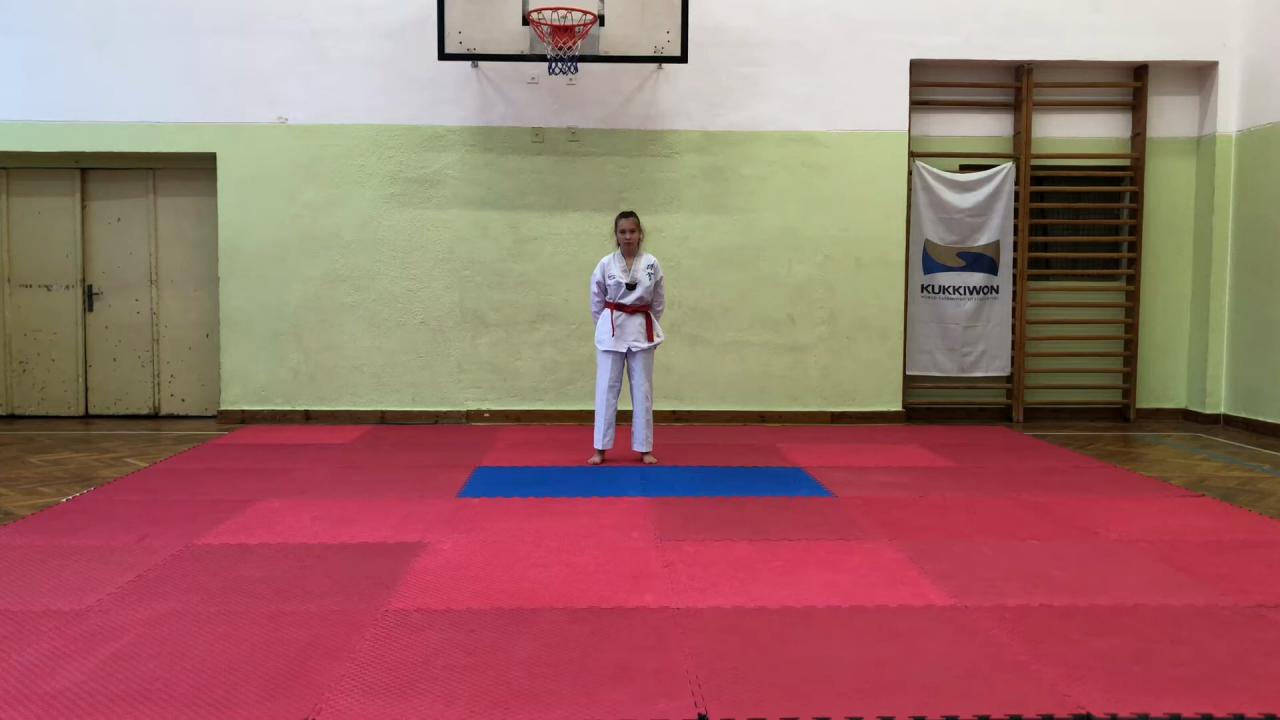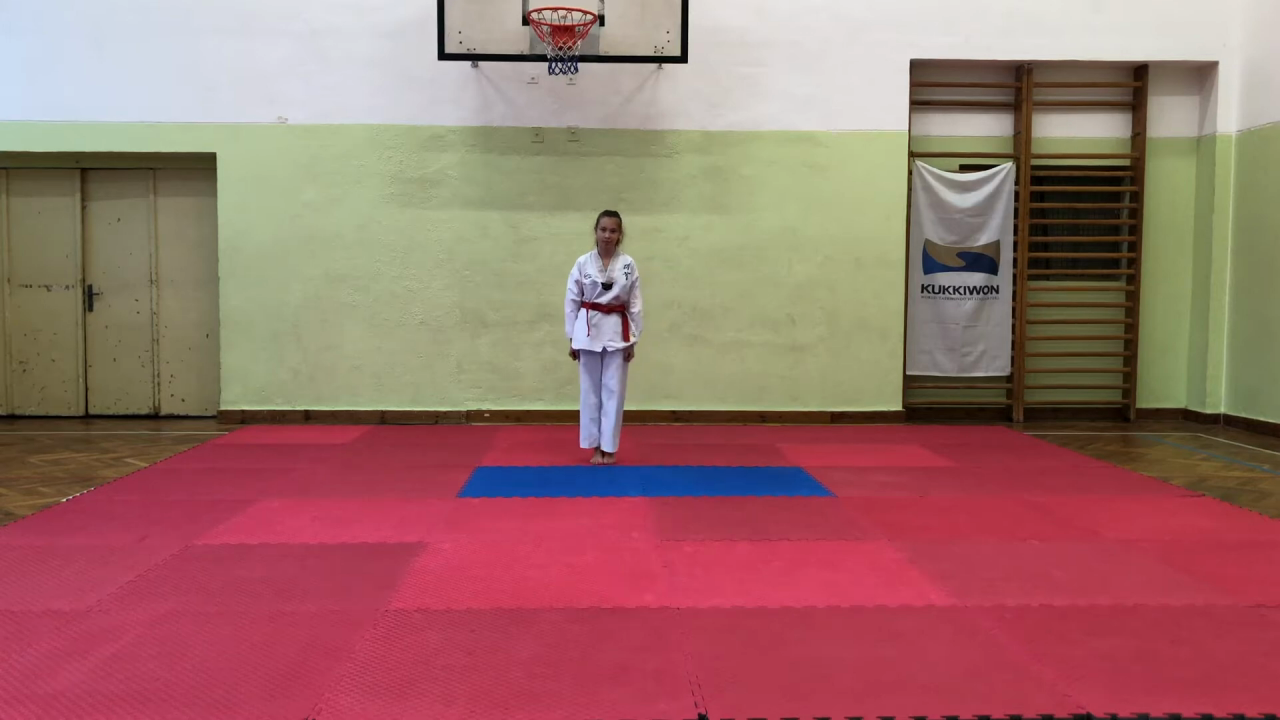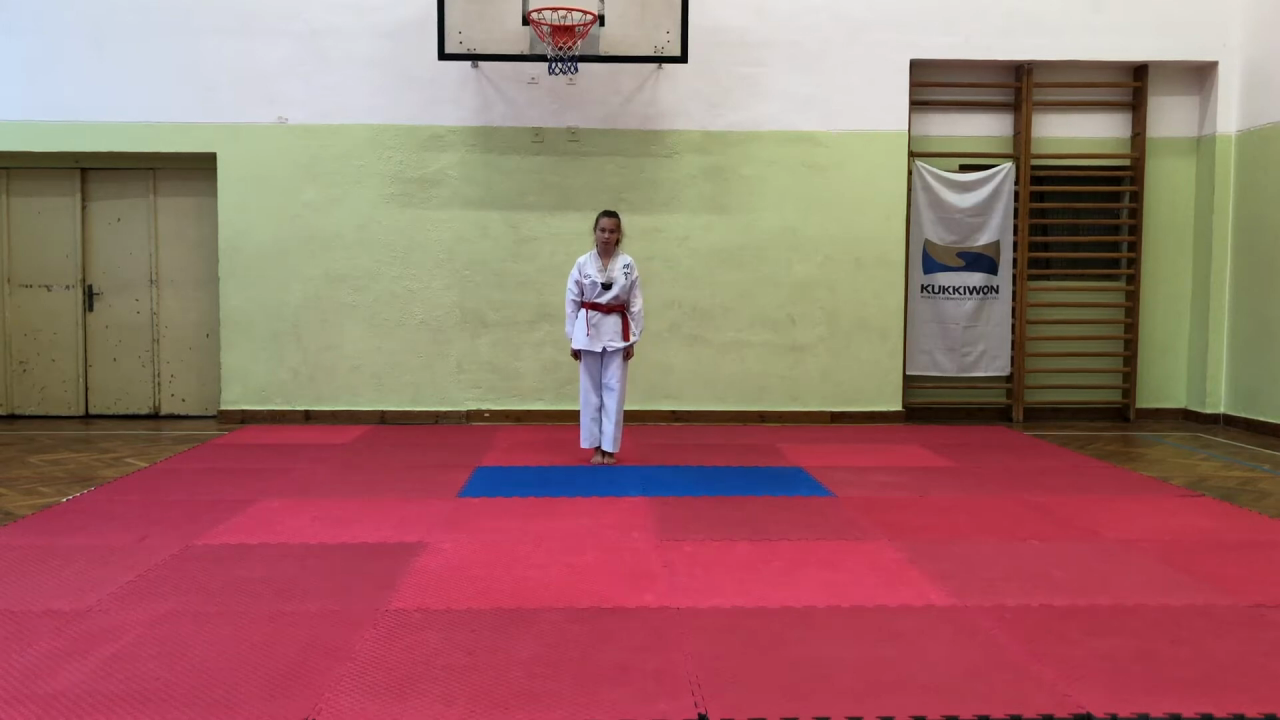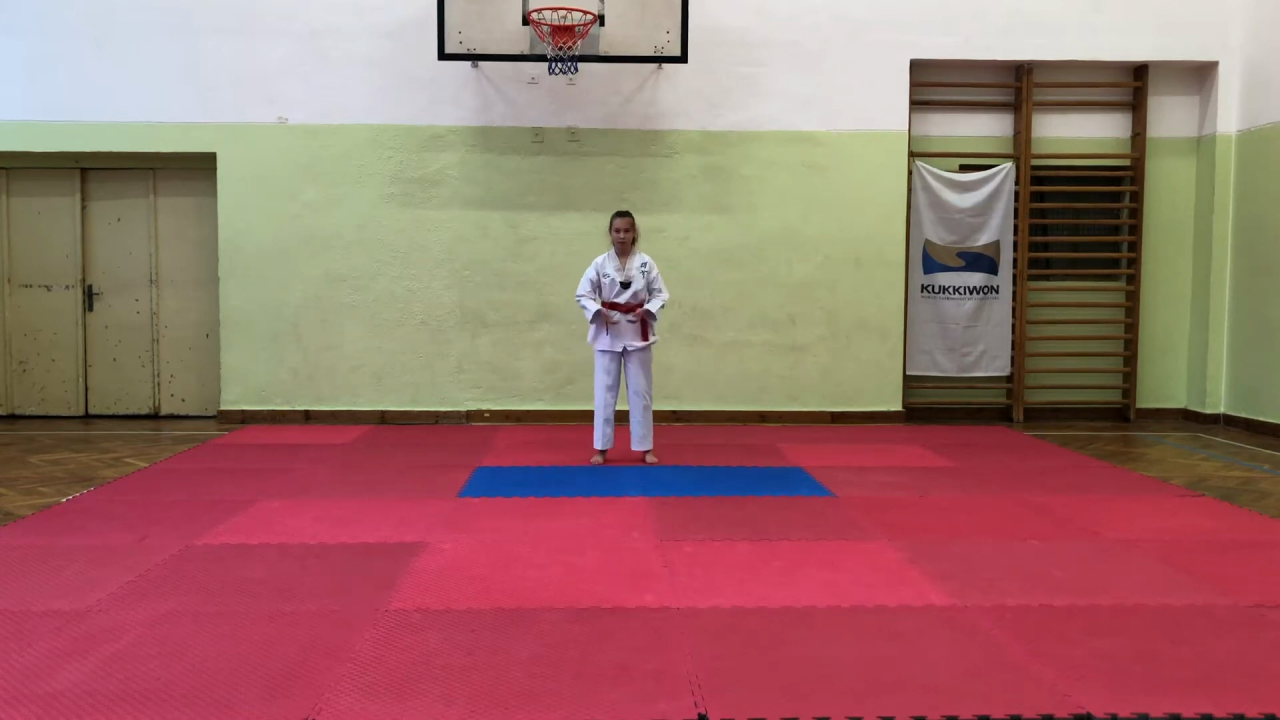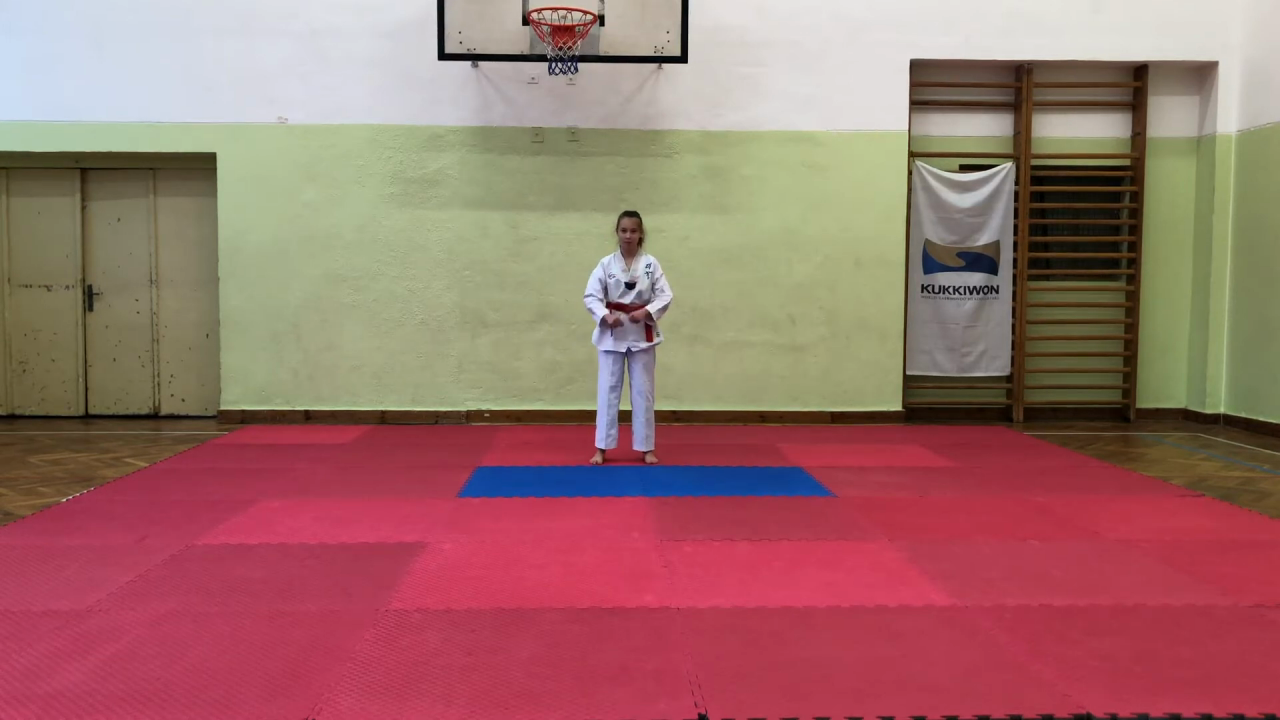
dt=1s
person 1, frame 1
left shoulder: (652, 264)
right shoulder: (606, 264)
left elbow: (658, 303)
right elbow: (597, 302)
left wrist: (648, 329)
right wrist: (607, 327)
left hip: (641, 330)
right hip: (612, 329)
left knee: (642, 389)
right knee: (607, 387)
left ankle: (644, 448)
right ankle: (601, 448)
person 1, frame 2
left shoulder: (628, 264)
right shoulder: (583, 263)
left elbow: (635, 304)
right elbow: (572, 302)
left wrist: (633, 341)
right wrist: (572, 338)
left hip: (617, 331)
right hip: (589, 330)
left knee: (614, 390)
right knee: (591, 389)
left ankle: (609, 448)
right ankle: (596, 446)
person 1, frame 3
left shoulder: (627, 264)
right shoulder: (582, 263)
left elbow: (635, 304)
right elbow: (572, 302)
left wrist: (632, 340)
right wrist: (573, 339)
left hip: (616, 331)
right hip: (589, 330)
left knee: (614, 389)
right knee: (591, 390)
left ankle: (609, 448)
right ankle: (596, 446)
person 1, frame 4
left shoulder: (646, 263)
right shoulder: (600, 263)
left elbow: (661, 294)
right elbow: (583, 295)
left wrist: (646, 312)
right wrist: (600, 313)
left hip: (638, 332)
right hip: (607, 332)
left knee: (640, 390)
right knee: (605, 390)
left ankle: (646, 447)
right ankle: (602, 447)
person 1, frame 5
left shoulder: (651, 263)
right shoulder: (606, 264)
left elbow: (665, 297)
right elbow: (590, 297)
left wrist: (646, 312)
right wrist: (607, 316)
left hip: (642, 333)
right hip: (612, 333)
left knee: (643, 390)
right knee: (608, 389)
left ankle: (646, 447)
right ankle: (602, 447)
